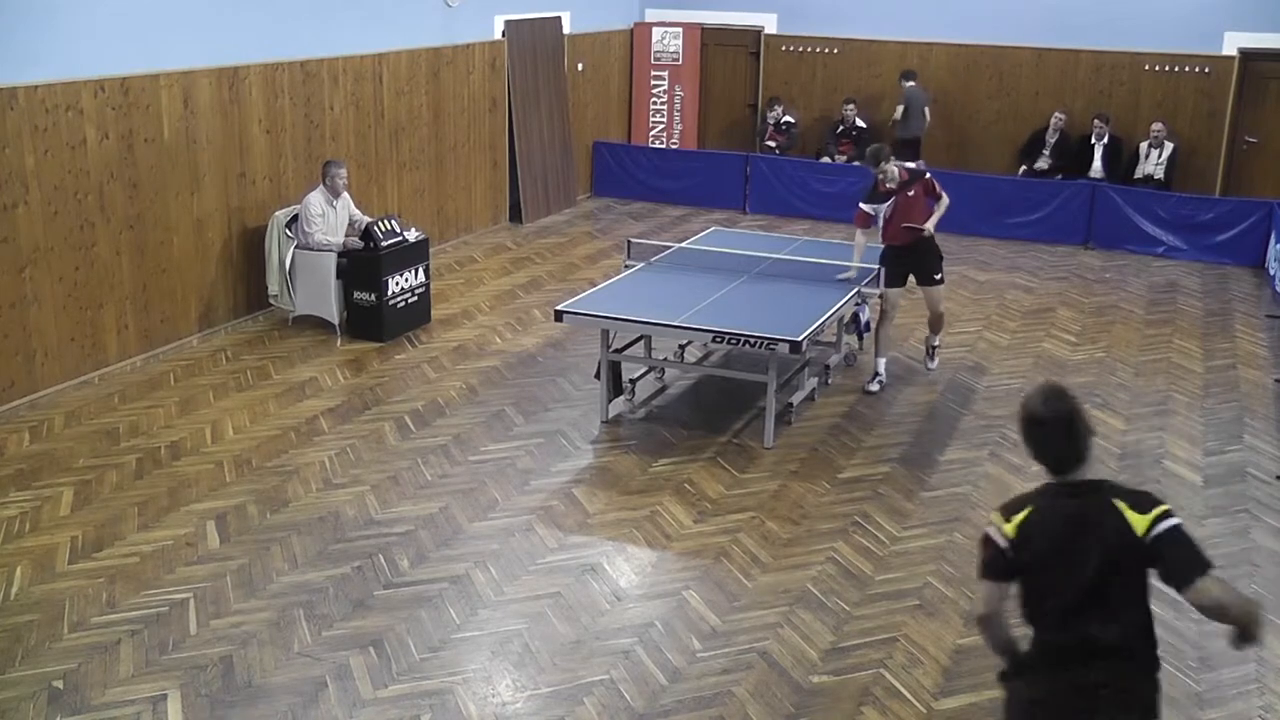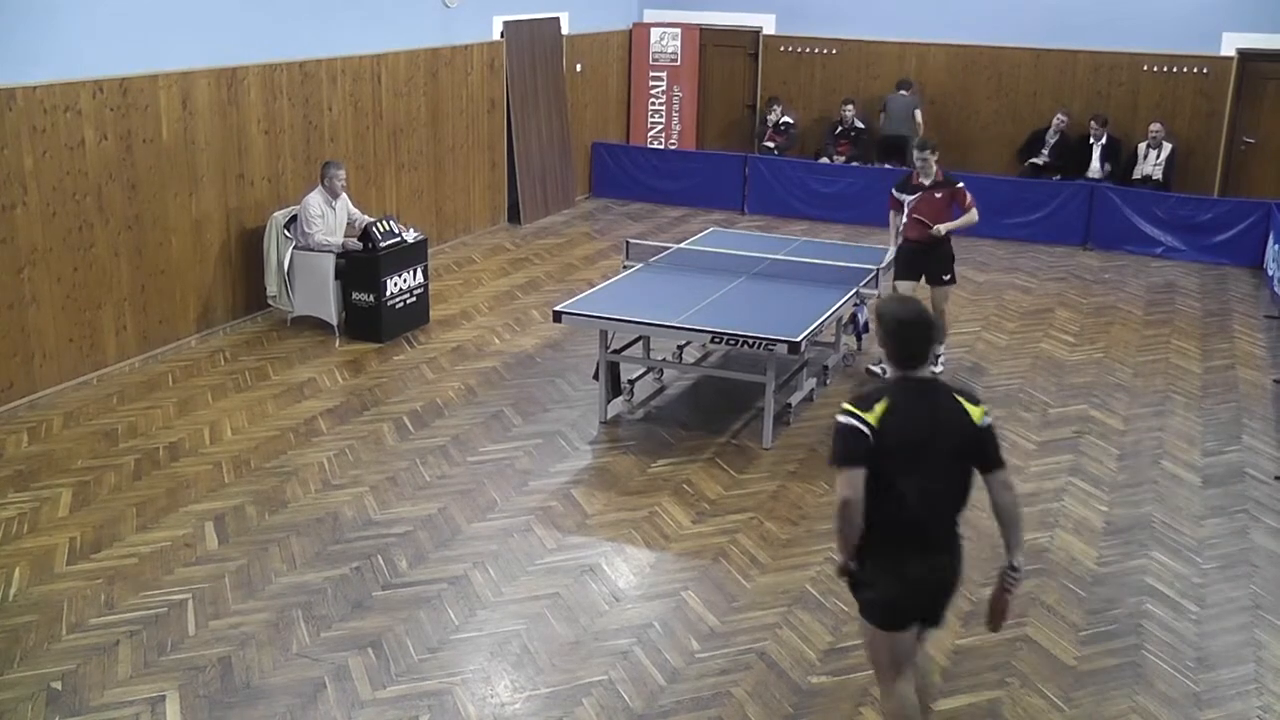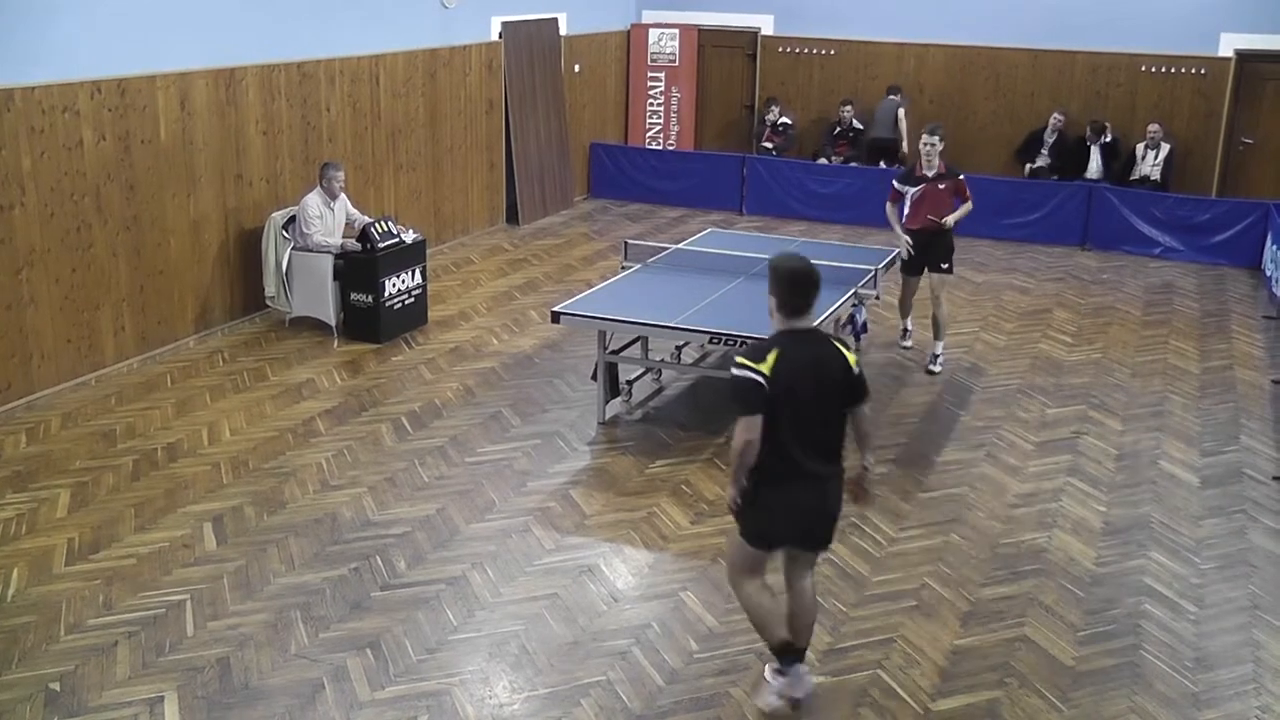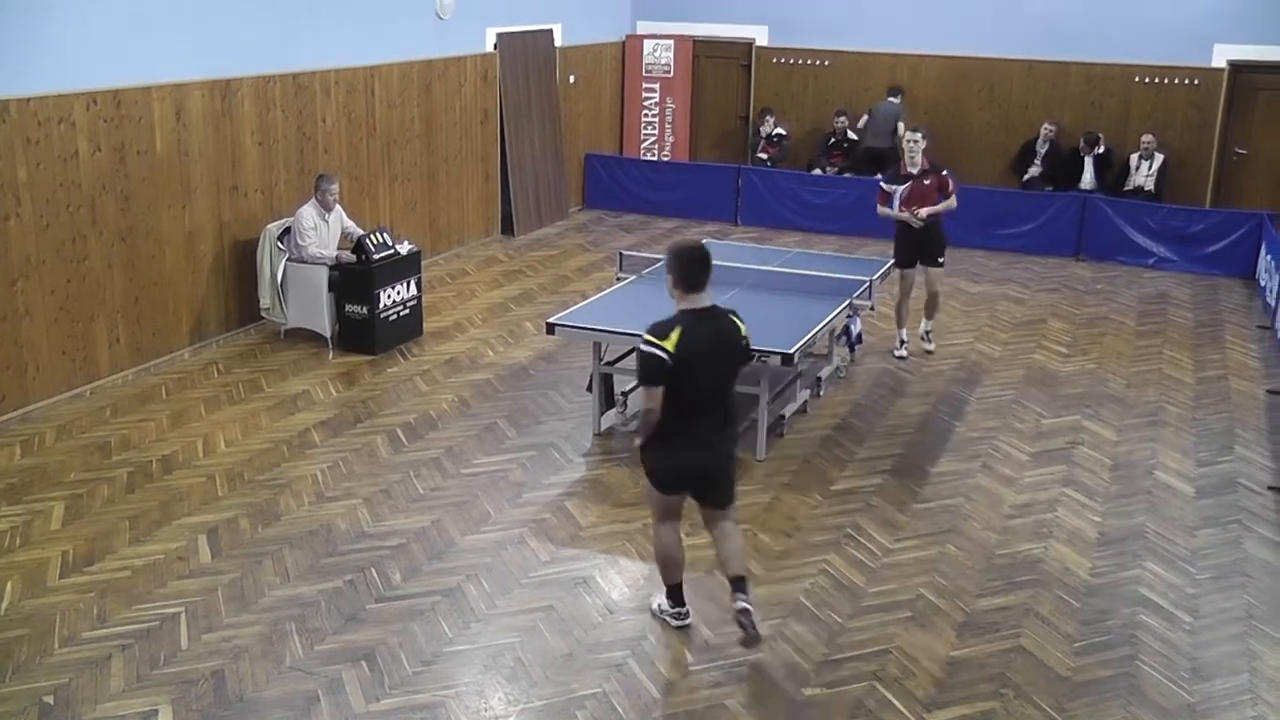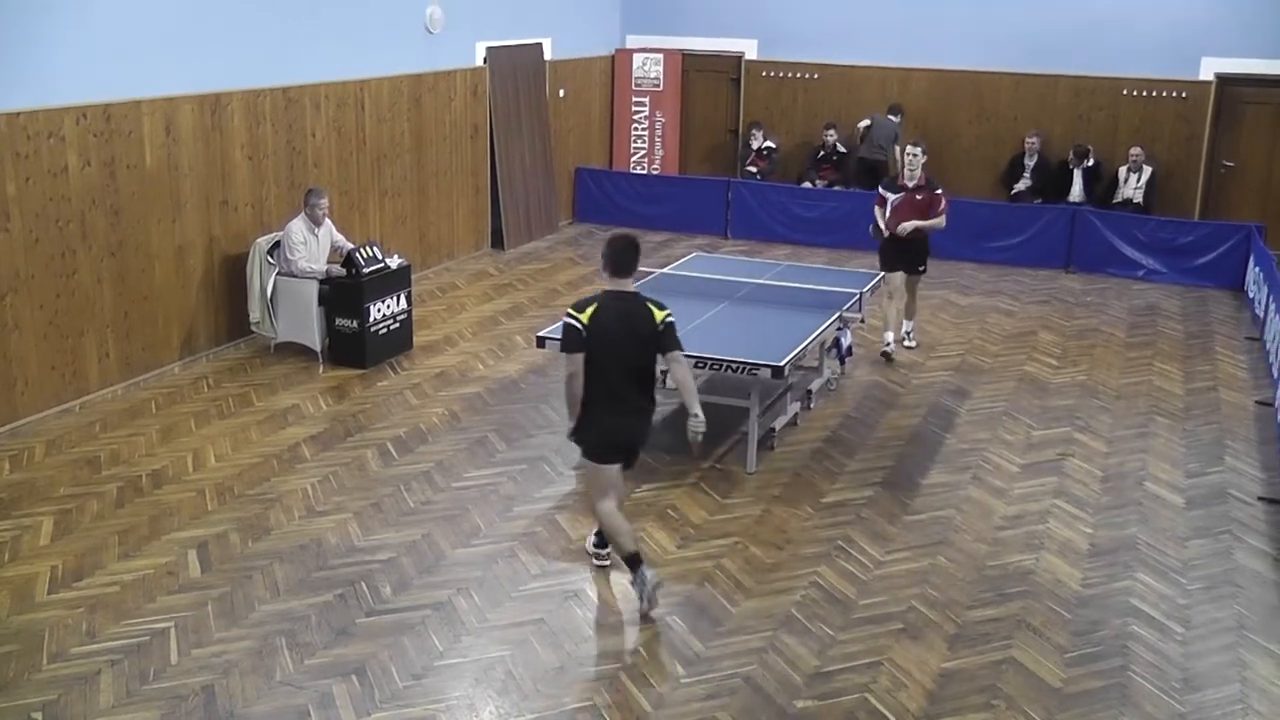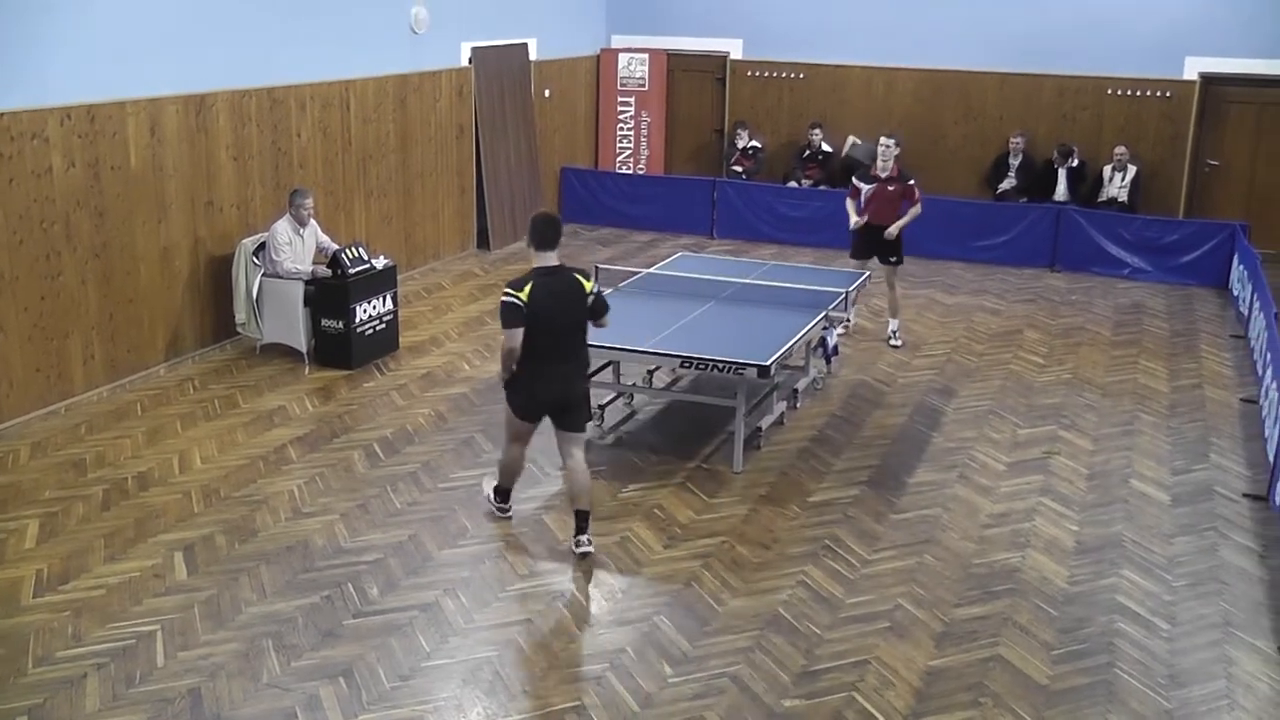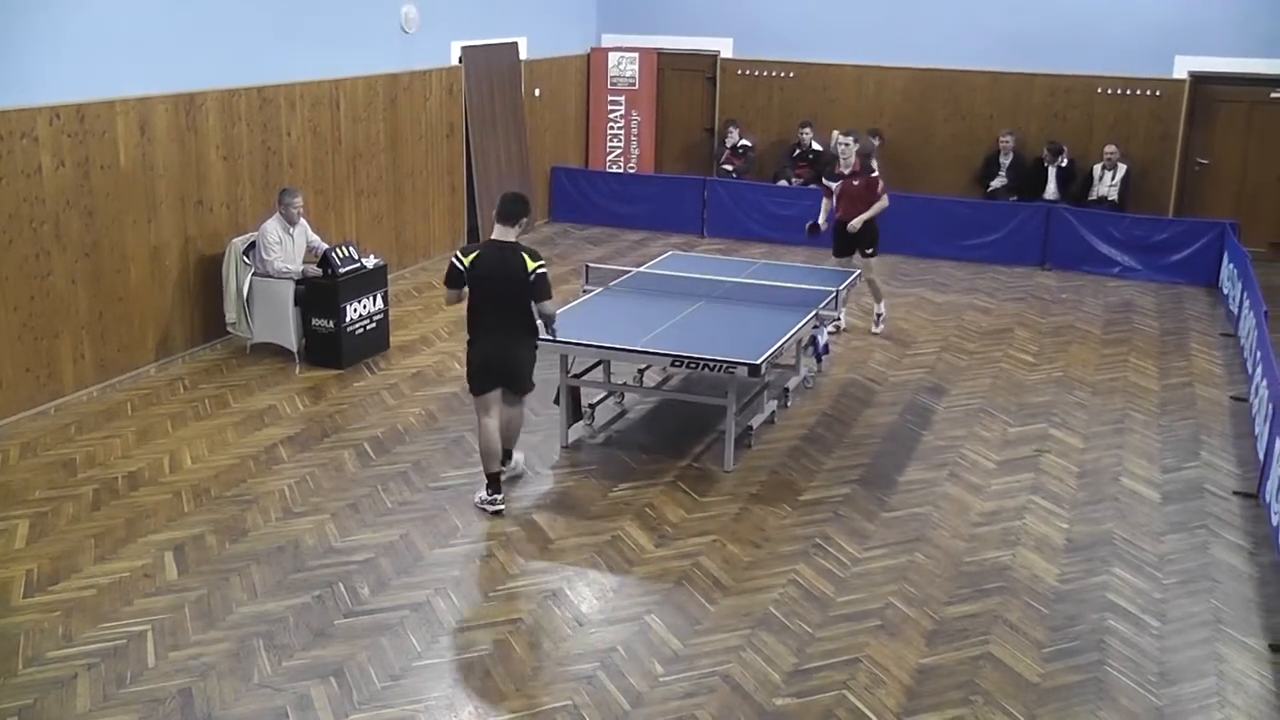
dt=0.4s
person 1, frame 1
left shoulder: (1013, 520)
right shoulder: (1141, 512)
left elbow: (985, 612)
right elbow: (1211, 598)
left wrist: (1015, 662)
right wrist: (1248, 621)
left hip: (1046, 687)
right hip: (1126, 692)
person 1, frame 2
left shoulder: (862, 412)
right shoulder: (967, 409)
left elbow: (850, 497)
right elbow: (1001, 486)
left wrist: (846, 549)
right wrist: (1012, 554)
left hip: (887, 561)
right hip: (943, 562)
left knee: (895, 678)
right knee: (905, 649)
person 1, frame 3
left shoulder: (755, 361)
right shoulder: (841, 352)
left elbow: (747, 440)
right elbow: (860, 416)
left wrist: (736, 487)
right wrist: (865, 462)
left hip: (773, 492)
right hip: (824, 491)
left knee: (744, 574)
right knee: (801, 576)
left ankle: (788, 668)
right ankle: (792, 666)
person 1, frame 4
left shoulder: (660, 337)
right shoulder: (734, 325)
left elbow: (651, 407)
left wrist: (643, 438)
left hip: (672, 449)
right hip: (719, 446)
left knee: (666, 521)
right knee: (722, 523)
left ankle: (675, 604)
right ankle: (741, 597)
person 1, frame 5
left shoulder: (580, 313)
right shoulder: (656, 312)
left elbow: (572, 374)
right elbow: (678, 364)
left wrist: (574, 418)
right wrist: (695, 413)
left hip: (599, 420)
right hip: (638, 418)
left knee: (604, 503)
right knee: (614, 485)
left ankle: (640, 571)
right ankle: (602, 546)
person 1, frame 6
left shoulder: (518, 290)
right shoulder: (582, 281)
left elbow: (513, 345)
right elbow: (602, 322)
left wrist: (507, 370)
left hip: (532, 383)
right hip: (574, 382)
left knee: (516, 443)
right knee: (574, 454)
left ankle: (502, 497)
right ankle: (582, 533)
person 1, frame 7
left shoulder: (468, 256)
right shoulder: (531, 260)
left elbow: (451, 298)
right elbow: (546, 309)
right wrist: (549, 322)
left hip: (482, 347)
right hip: (519, 347)
left knee: (487, 414)
right knee: (513, 404)
left ankle: (494, 492)
right ankle: (505, 463)
person 2, frame 1
left shoulder: (919, 178)
right shoulder: (872, 194)
left elbow: (943, 200)
right elbow: (862, 232)
left wrist: (932, 221)
right wrist: (855, 267)
left hip: (924, 248)
right hip: (893, 252)
left knee: (937, 310)
right knee: (887, 312)
left ankle: (933, 343)
right ankle: (880, 372)
person 2, frame 2
left shoulder: (952, 185)
right shoulder: (903, 184)
left elbow: (973, 216)
right elbow: (894, 213)
left wrist: (946, 227)
right wrist: (894, 243)
left hip: (938, 250)
right hip: (909, 247)
left knee: (939, 308)
left ankle: (938, 353)
right ankle: (886, 362)
person 2, frame 3
left shoulder: (953, 177)
right shoulder: (906, 176)
left elbow: (968, 204)
right elbow: (891, 207)
left wrist: (954, 217)
right wrist: (900, 235)
left hip: (940, 239)
right hip: (913, 240)
left knee: (937, 297)
right knee: (907, 294)
left ankle: (937, 352)
right ankle: (906, 326)
person 2, frame 4
left shoulder: (937, 172)
right shoulder: (892, 177)
left elbow: (952, 203)
right elbow: (880, 209)
left wrist: (928, 210)
right wrist: (902, 215)
left hip: (932, 233)
right hip: (906, 234)
left knee: (934, 291)
right knee: (905, 290)
left ankle: (927, 329)
right ankle: (902, 339)
person 2, frame 5
left shoulder: (932, 189)
right shoulder: (889, 184)
left elbow: (941, 222)
right elbow: (878, 207)
left wrist: (915, 224)
right wrist: (881, 224)
left hip: (916, 244)
right hip: (892, 242)
left knee: (911, 291)
right knee: (891, 292)
left ankle: (907, 330)
right ankle: (889, 342)
person 2, frame 6
left shoulder: (904, 179)
right shoulder: (863, 175)
left elbow: (917, 208)
right elbow: (851, 198)
left wrist: (898, 225)
right wrist: (853, 217)
left hip: (890, 233)
right hip: (865, 231)
left knee: (891, 283)
left ankle: (893, 329)
right ankle: (850, 317)
person 2, frame 7
left shoulder: (868, 173)
right shoulder: (830, 174)
left elbow: (883, 201)
left wrist: (861, 218)
right wrist: (822, 217)
left hip: (864, 228)
right hip: (841, 227)
left knee: (869, 276)
left ankle: (879, 308)
right ankle: (841, 317)
